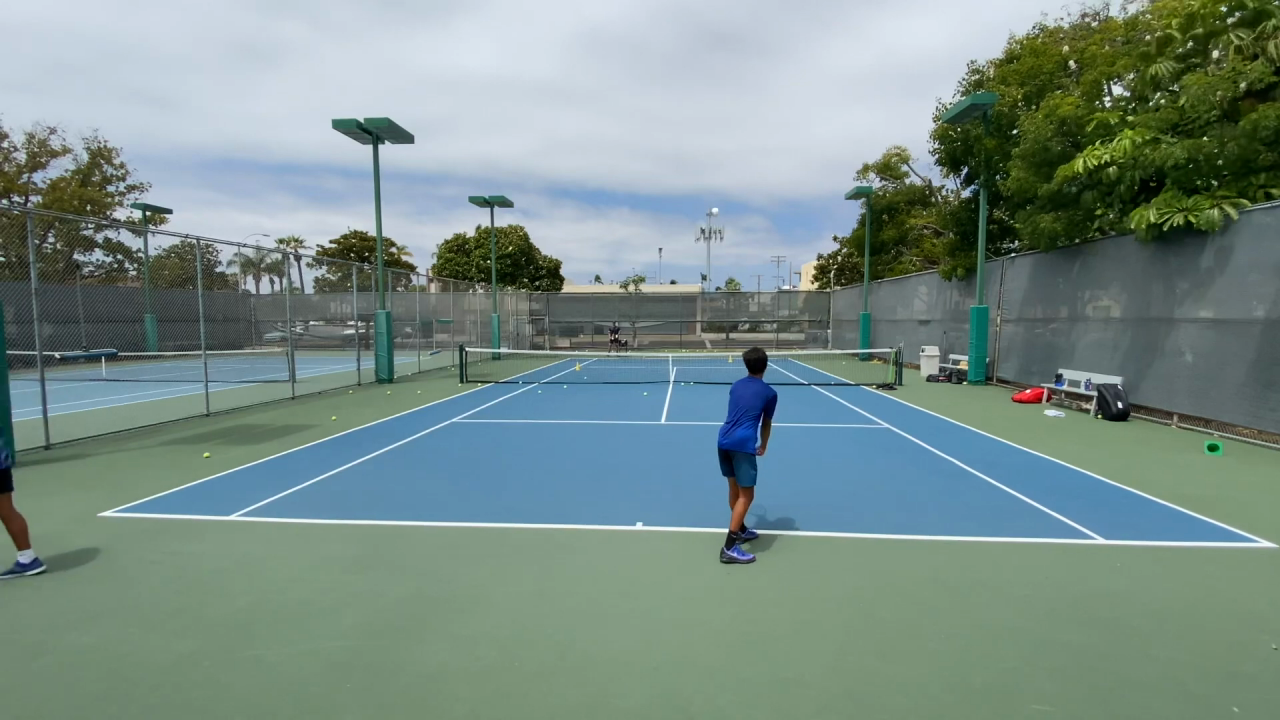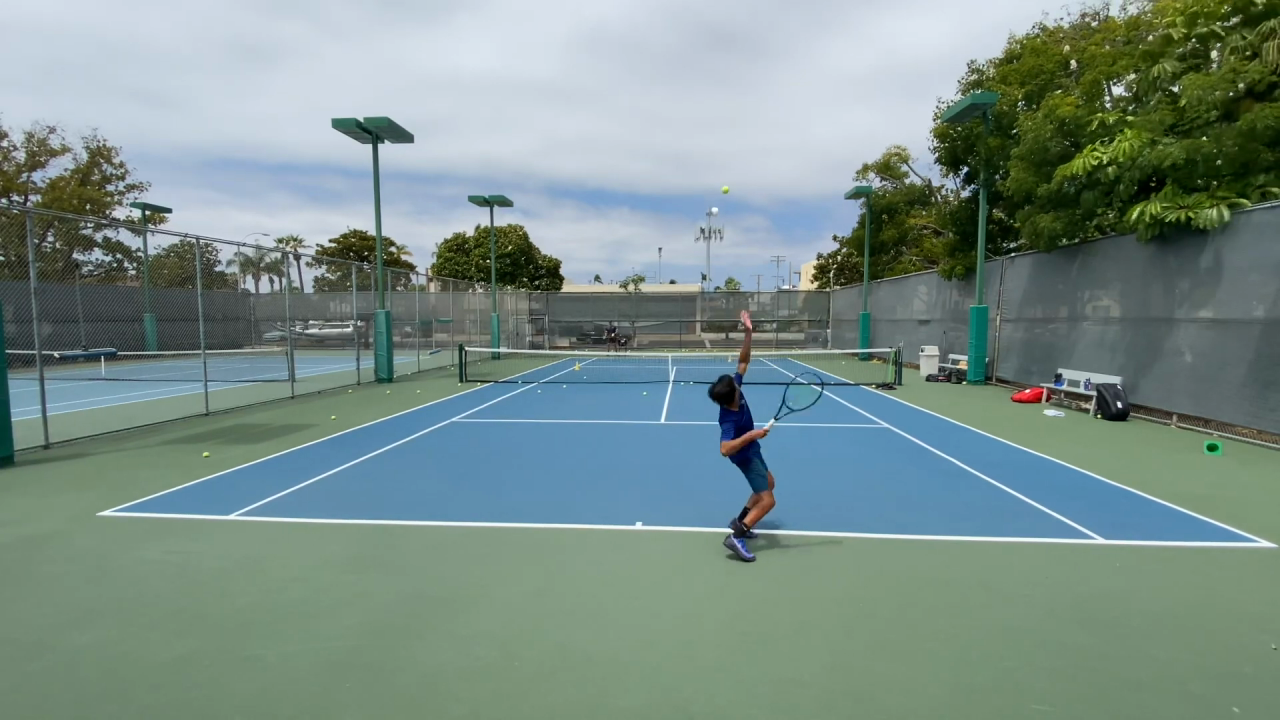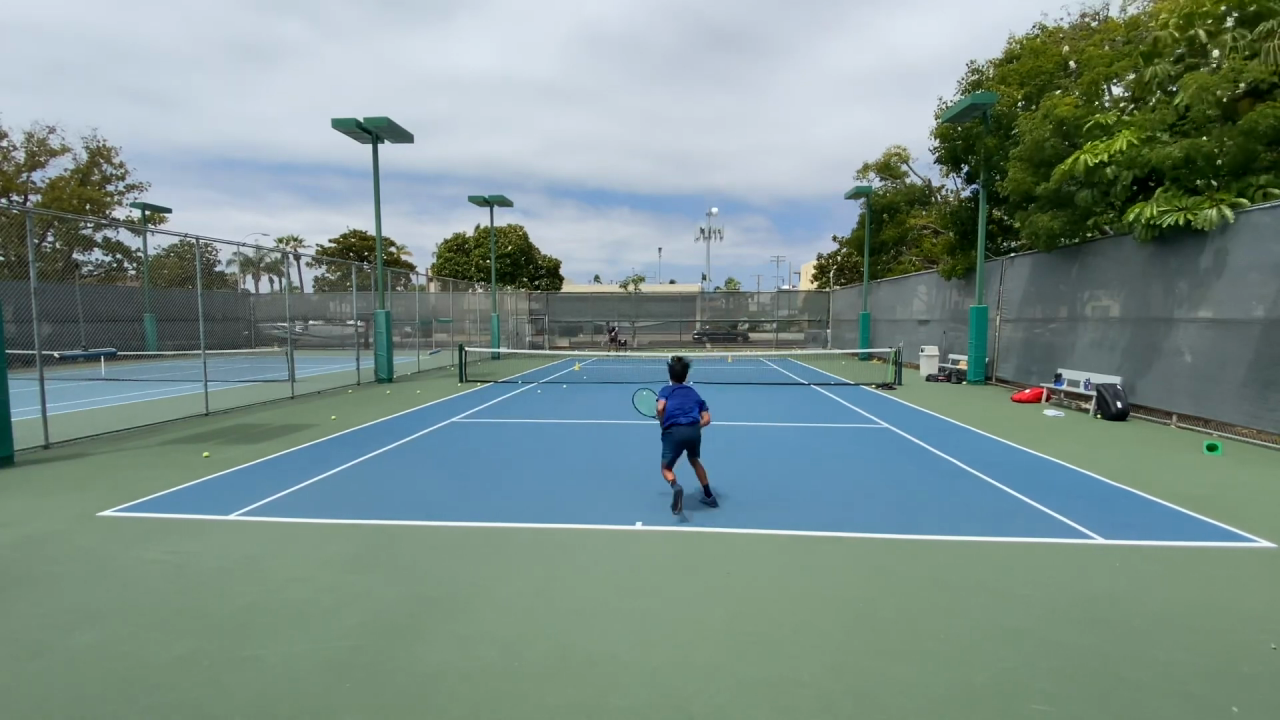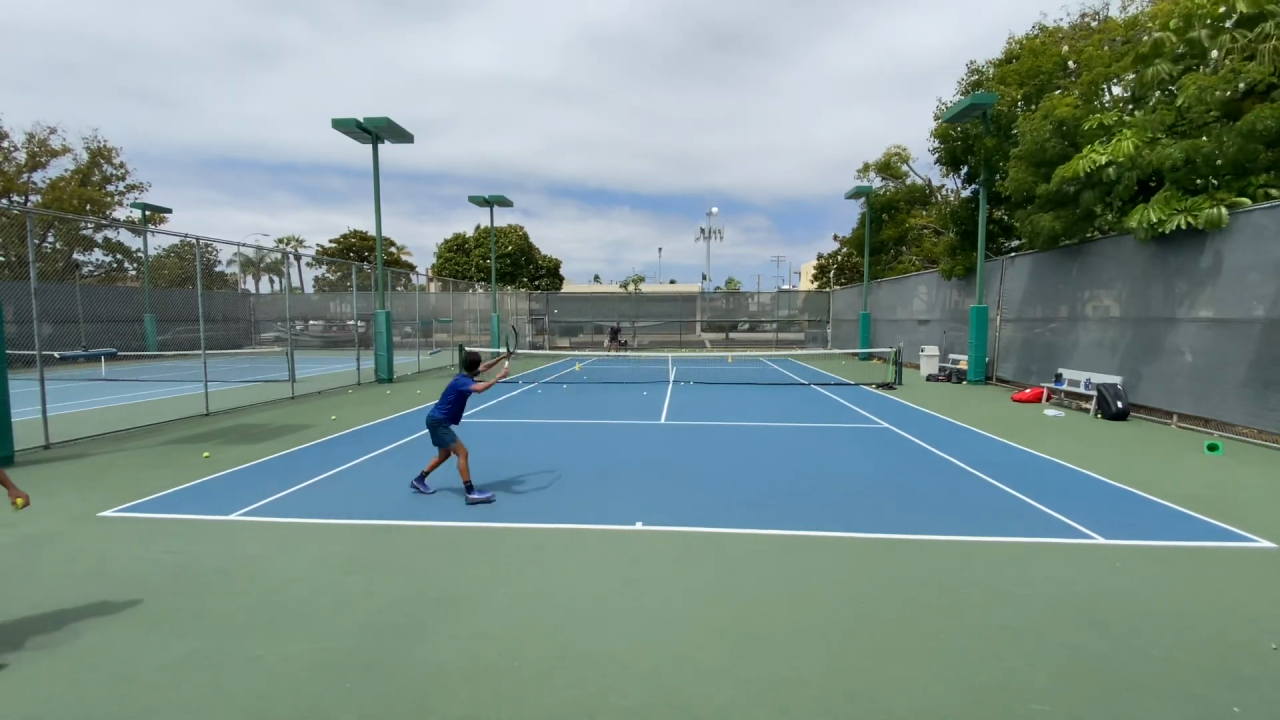
dt=1s
person 1, frame 1
left shoulder: (736, 386)
right shoulder: (769, 393)
right elbow: (766, 424)
right wrist: (763, 446)
left hip: (724, 440)
right hip: (743, 444)
left knee: (734, 488)
right knee: (746, 495)
left ankle: (740, 530)
right ankle: (729, 548)
person 1, frame 2
left shoulder: (732, 391)
right shoulder: (729, 419)
left elbow: (743, 361)
right elbow: (725, 450)
left wrist: (748, 332)
right wrist: (751, 435)
left hip: (749, 451)
right hip: (747, 456)
left knee: (768, 483)
right knee: (767, 501)
left ankle: (740, 521)
right ankle: (736, 537)
person 1, frame 3
left shoulder: (666, 391)
right shoulder: (694, 393)
left elbow: (660, 409)
right elbow: (707, 420)
left wrist: (662, 423)
left hip: (674, 432)
right hip: (693, 431)
left knee: (666, 469)
right knee: (694, 461)
left ankle: (676, 487)
right ankle: (709, 496)
person 1, frame 4
left shoulder: (463, 376)
right shoulder: (462, 382)
left elbow: (483, 368)
right elbow: (479, 388)
left wrist: (502, 358)
right wrist: (499, 377)
left hip: (437, 420)
right hip: (437, 422)
left knee: (445, 453)
right knee: (462, 453)
left ankle: (419, 480)
right ankle: (471, 493)
